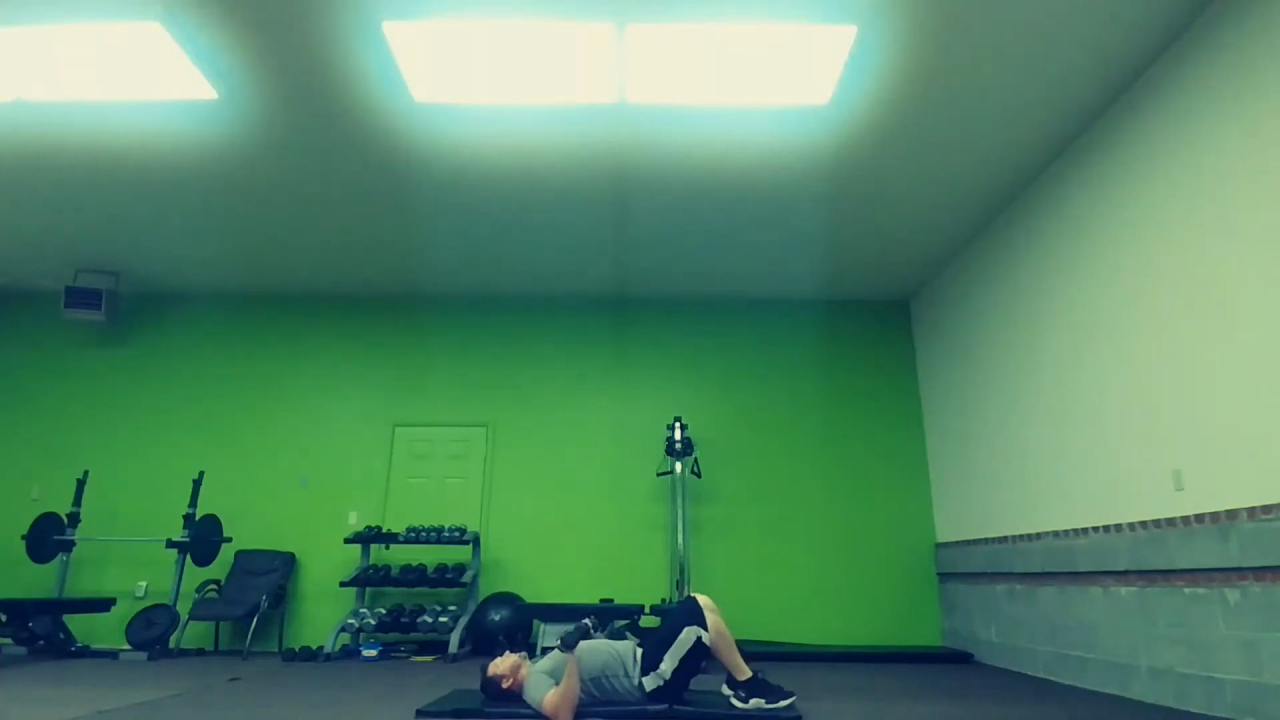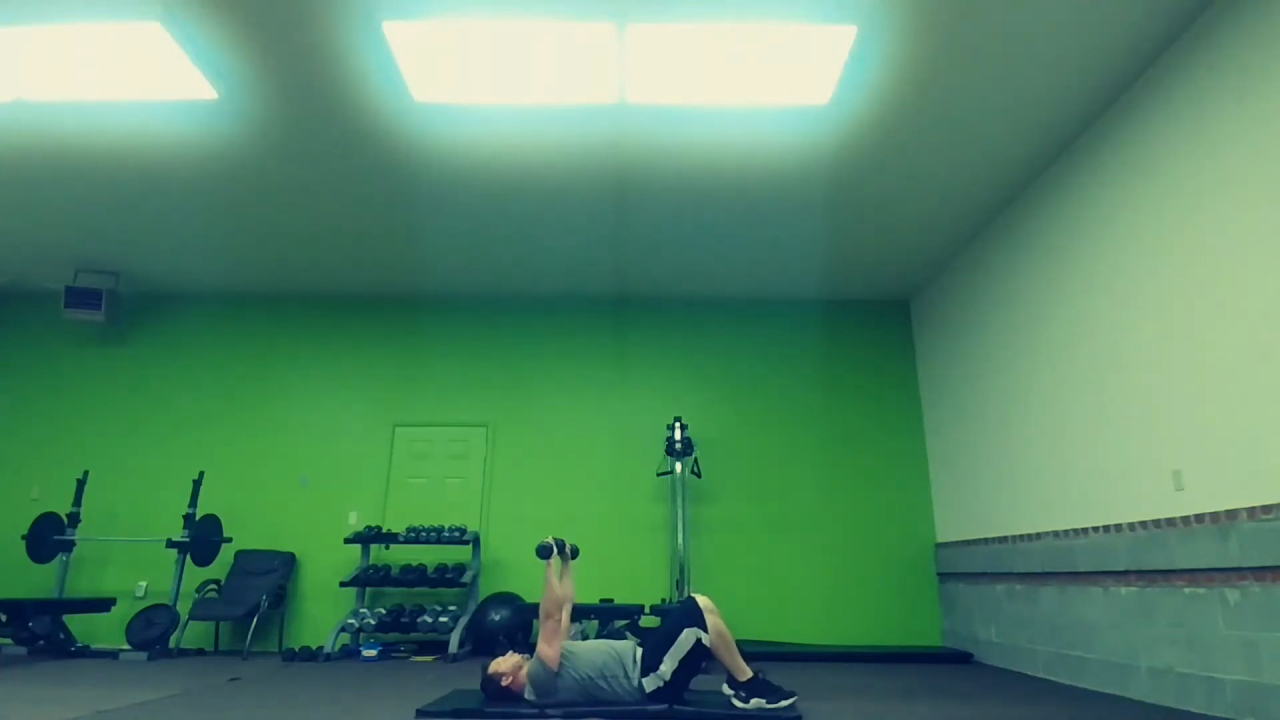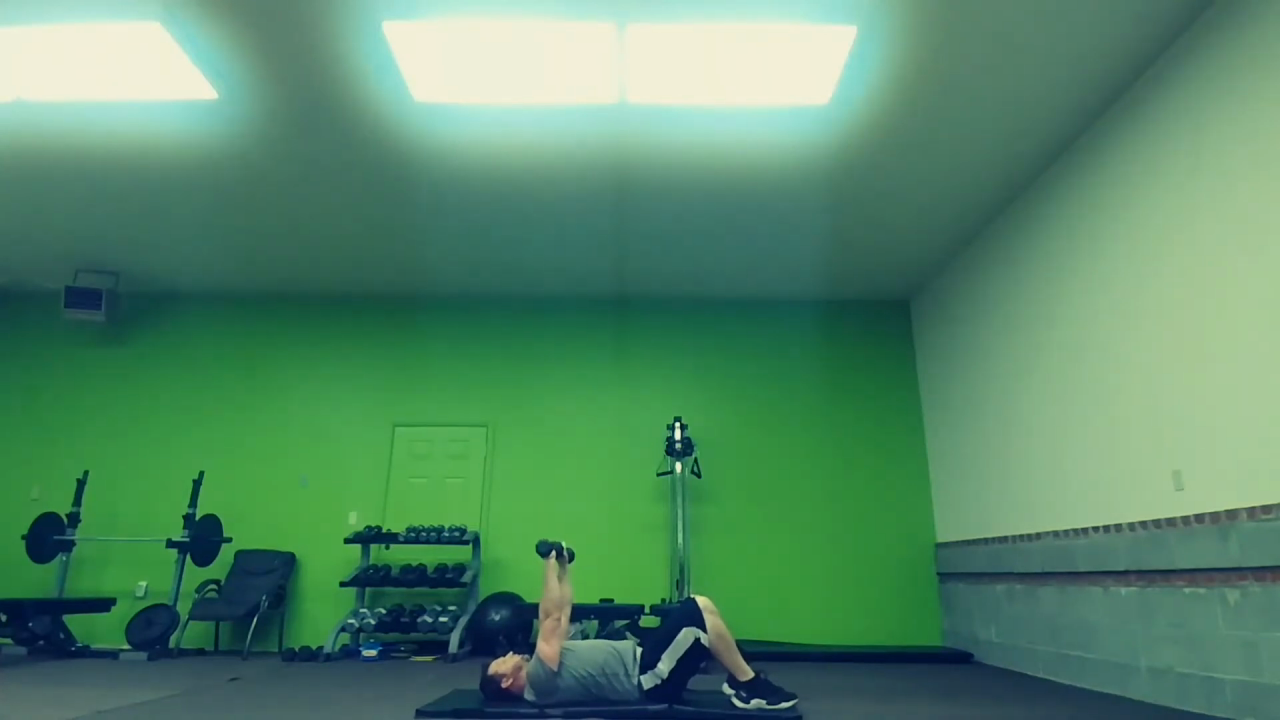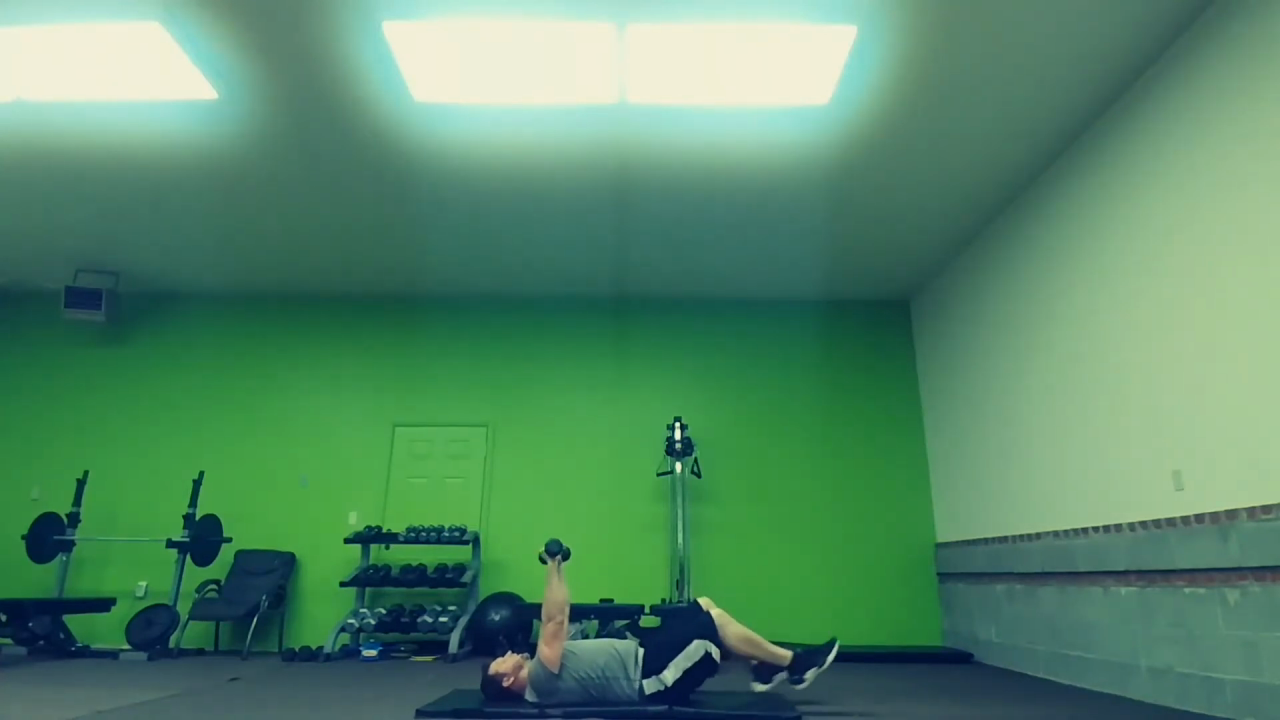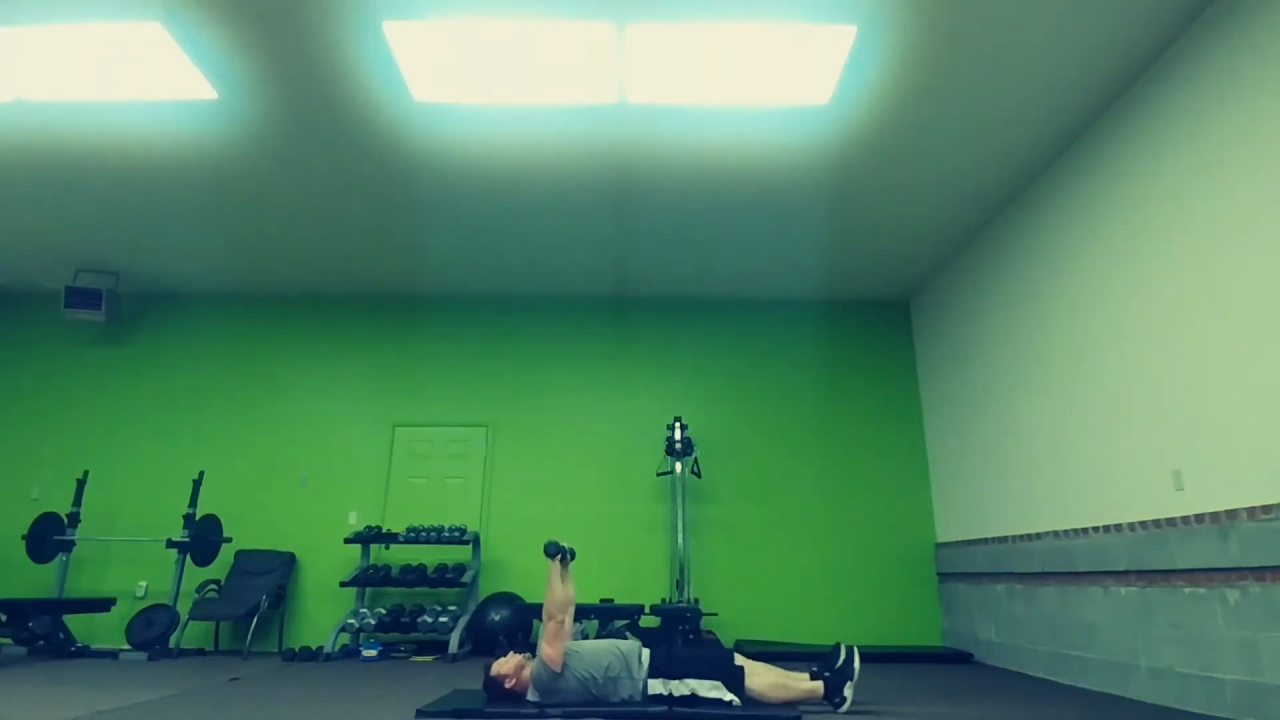
dt=1s
person 1, frame 1
left shoulder: (541, 669)
right shoulder: (533, 684)
left wrist: (579, 641)
right wrist: (572, 656)
left hip: (640, 658)
right hip: (648, 679)
left knee: (700, 605)
right knee: (700, 613)
left ankle: (739, 681)
right ankle: (748, 687)
person 1, frame 2
left shoulder: (544, 669)
right shoulder: (540, 681)
left elbow: (564, 611)
right elbow: (551, 618)
left wrist: (567, 564)
right wrist: (550, 564)
left hip: (642, 663)
right hip: (648, 679)
left knee: (698, 605)
right knee: (700, 611)
left ankle: (742, 682)
right ankle: (748, 687)
person 1, frame 3
left shoulder: (544, 668)
right shoulder: (540, 680)
left elbow: (563, 614)
right elbow: (551, 618)
left wrist: (563, 567)
right wrist: (549, 565)
left hip: (642, 664)
right hip: (647, 679)
left knee: (699, 606)
right knee: (699, 611)
left ankle: (741, 681)
right ankle: (750, 687)
person 1, frame 4
left shoulder: (541, 674)
right shoulder: (541, 680)
left elbow: (558, 620)
right elbow: (554, 621)
left wrist: (559, 567)
right wrist: (553, 567)
left hip: (642, 659)
right hip: (647, 680)
left knee: (704, 607)
right knee: (712, 621)
left ankle: (766, 667)
right ankle: (794, 664)
person 1, frame 5
left shoulder: (545, 670)
right shoulder: (544, 679)
left elbow: (566, 615)
right elbow: (555, 620)
left wrist: (566, 568)
right wrist: (554, 566)
left hip: (647, 661)
right hip: (648, 681)
left knee: (736, 664)
right knee: (741, 678)
left ankle: (817, 677)
right ankle: (830, 690)
